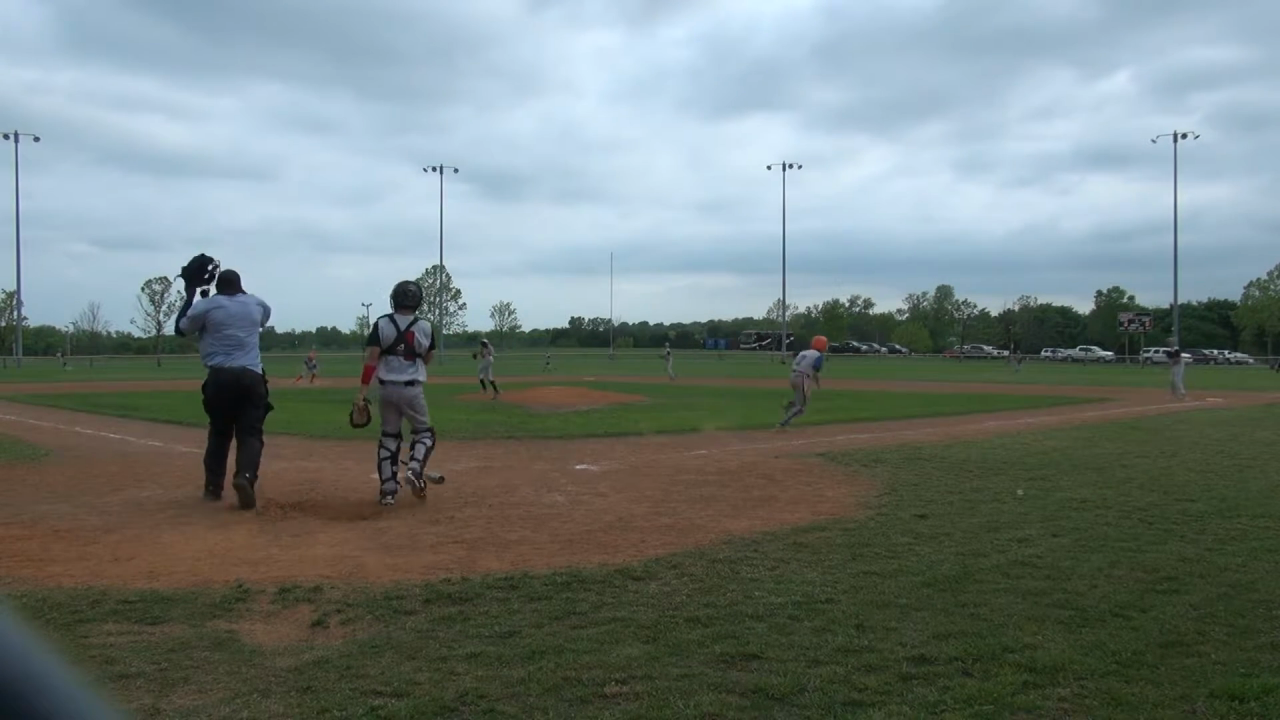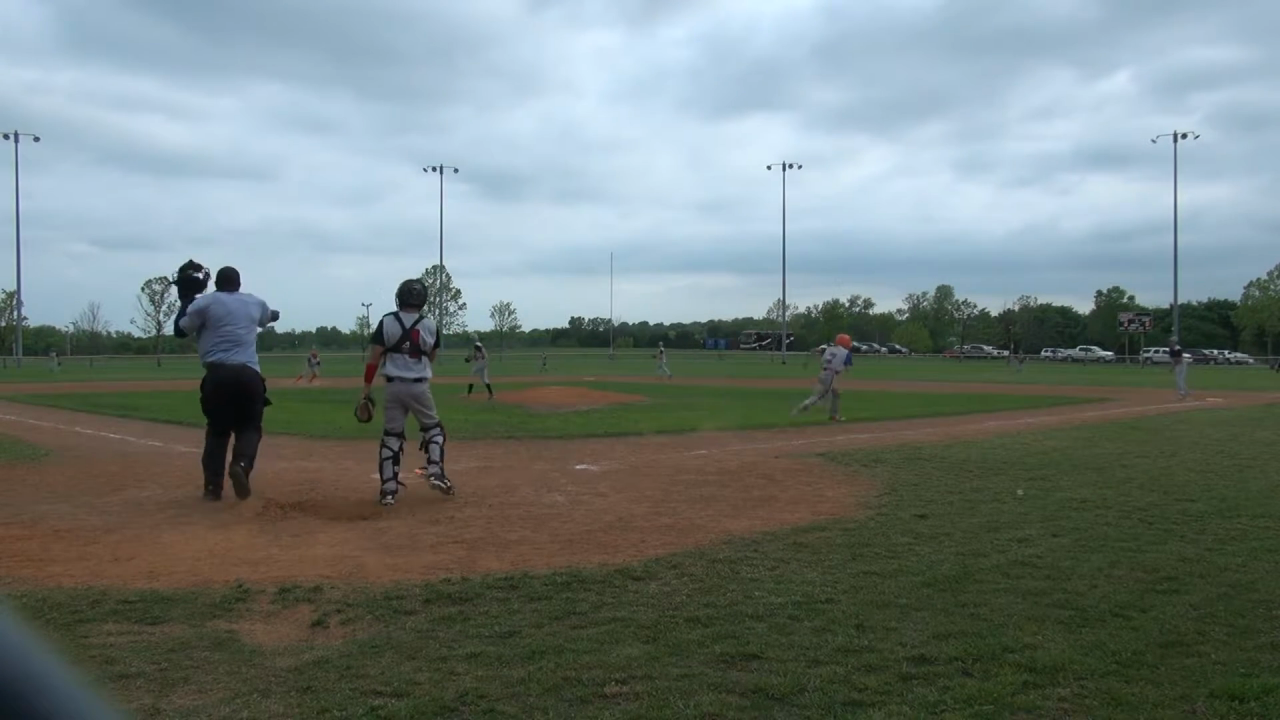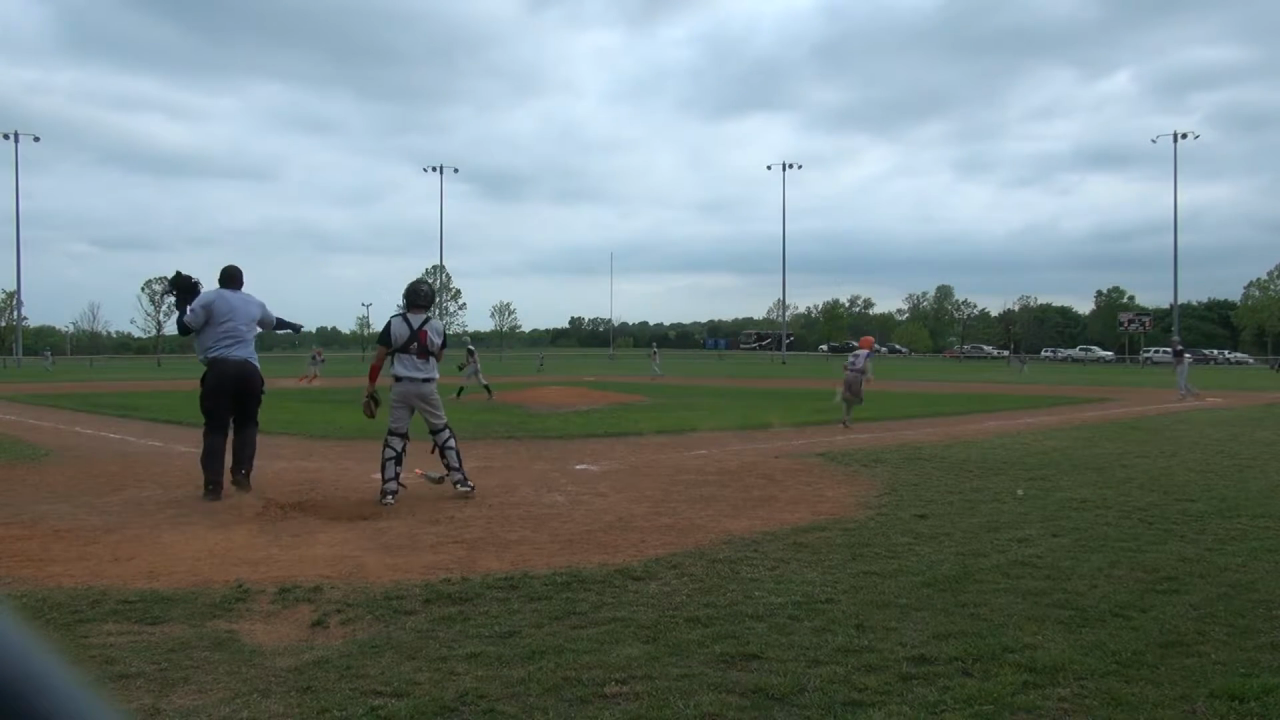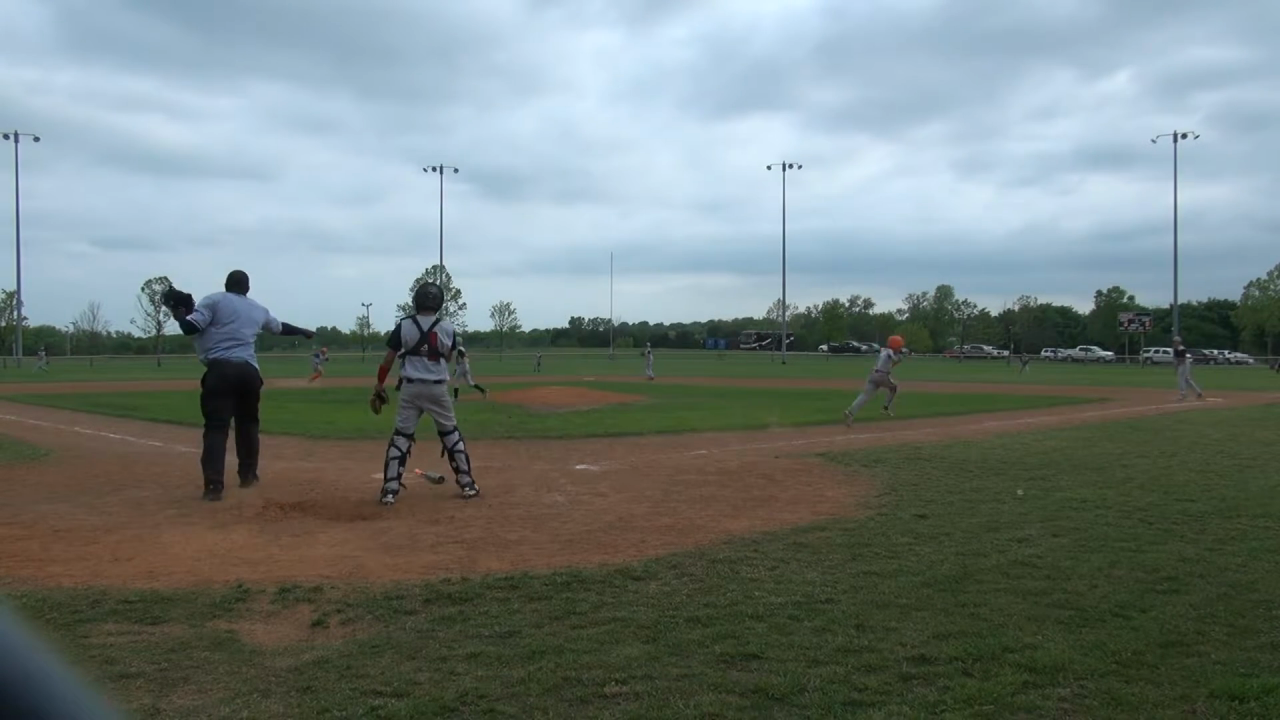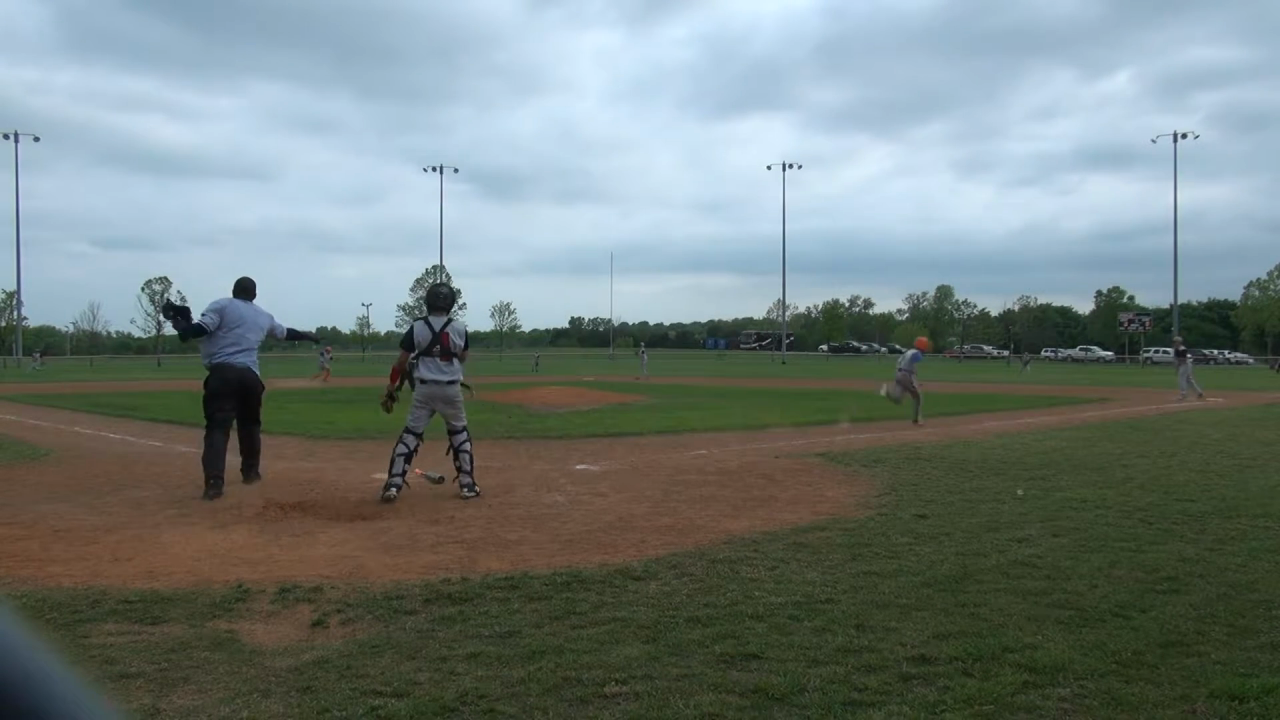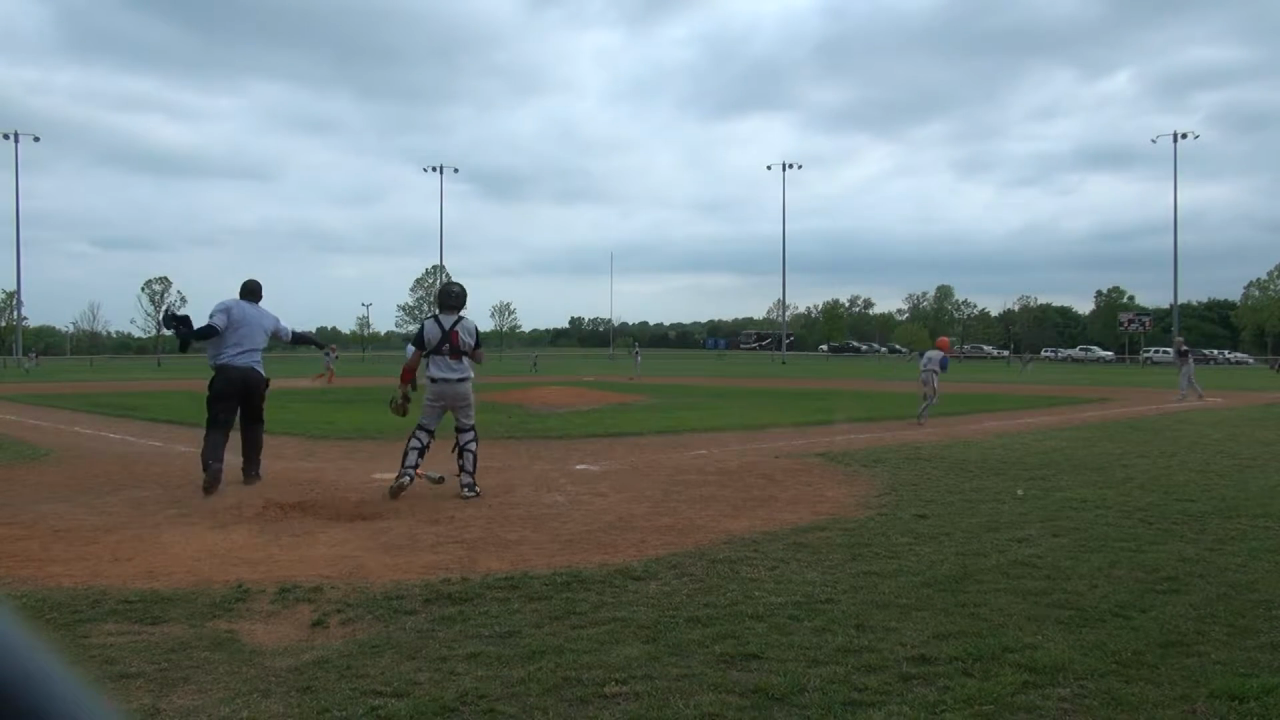
dt=0.1s
person 1, frame 1
left shoulder: (205, 306)
right shoulder: (256, 304)
left elbow: (179, 330)
left wrist: (190, 296)
left hip: (220, 377)
right hip: (251, 377)
left knee: (218, 432)
right knee: (250, 434)
left ankle: (213, 487)
right ankle: (245, 479)
person 1, frame 2
left shoulder: (205, 302)
right shoulder: (255, 303)
left elbow: (180, 331)
right elbow: (270, 317)
left wrist: (185, 301)
right wrist: (275, 314)
left hip: (218, 373)
right hip: (249, 374)
left knee: (217, 430)
right knee: (249, 427)
left ankle: (213, 486)
right ankle: (241, 466)
person 1, frame 3
left shoulder: (208, 299)
right shoulder: (255, 303)
left elbow: (185, 328)
right elbow: (273, 323)
left wrist: (182, 308)
right wrist: (293, 326)
left hip: (219, 369)
right hip: (249, 369)
left knee: (216, 427)
right knee: (246, 424)
left ankle: (213, 485)
right ankle: (242, 473)
person 1, frame 4
left shoulder: (213, 300)
right shoulder: (258, 309)
left elbow: (190, 328)
right elbow: (280, 328)
left wrist: (179, 315)
right wrist: (303, 332)
left hip: (219, 370)
right hip: (248, 370)
left knee: (216, 427)
right knee: (247, 423)
left ankle: (213, 484)
right ankle: (248, 473)
person 1, frame 5
left shoulder: (221, 305)
right shoulder: (264, 316)
left elbow: (202, 330)
right elbow: (286, 333)
left wrist: (183, 327)
right wrist: (310, 337)
left hip: (222, 373)
right hip: (250, 375)
left knee: (217, 427)
right knee: (249, 424)
left ankle: (214, 481)
right ankle: (250, 472)
person 1, frame 6
left shoulder: (227, 306)
right shoulder: (269, 318)
left elbow: (213, 330)
right elbow: (291, 336)
left wrist: (187, 334)
right wrist: (315, 341)
left hip: (227, 374)
right hip: (254, 375)
left knee: (218, 425)
right knee: (253, 423)
left ankle: (213, 465)
right ankle: (251, 471)
person 2, frame 1
left shoulder: (381, 324)
right shoulder: (425, 327)
left elbow: (371, 359)
right elbow: (427, 359)
left wrist: (363, 390)
left hip: (387, 388)
right hip: (412, 389)
left knee: (389, 437)
right knee: (424, 433)
left ankle: (387, 490)
right ankle: (414, 469)
person 2, frame 2
left shoulder: (386, 322)
right shoulder: (430, 325)
left elbow: (374, 358)
left wrist: (366, 388)
left hip: (393, 386)
right hip: (419, 386)
left knee: (391, 436)
right knee: (434, 429)
left ankle: (389, 489)
right ankle: (435, 473)
person 2, frame 3
left shoulder: (394, 323)
right shoulder: (437, 326)
left elbow: (379, 357)
left wrist: (371, 385)
left hip: (401, 387)
right hip: (427, 387)
left knee: (395, 436)
right knee: (442, 433)
left ankle: (388, 490)
right ankle: (459, 480)
person 2, frame 4
left shoulder: (404, 326)
right shoulder: (447, 328)
left elbow: (388, 359)
left wrist: (379, 384)
left hip: (411, 388)
right hip: (438, 388)
left knee: (401, 437)
right knee: (451, 434)
left ankle: (390, 489)
right ankle: (466, 483)
person 2, frame 5
left shoulder: (417, 327)
right shoulder: (459, 327)
left elbow: (402, 360)
right elbow: (464, 358)
left wrist: (392, 384)
left hip: (424, 389)
right hip: (451, 389)
left knee: (410, 434)
right knee: (459, 434)
left ankle: (393, 484)
right ankle: (466, 485)
person 2, frame 6
left shoulder: (427, 325)
right shoulder: (470, 326)
left elbow: (414, 360)
right elbow: (479, 358)
left wrist: (403, 386)
left hip: (436, 387)
right hip: (462, 387)
left knee: (423, 431)
right knee: (466, 433)
left ankle: (406, 474)
right ankle: (468, 484)
